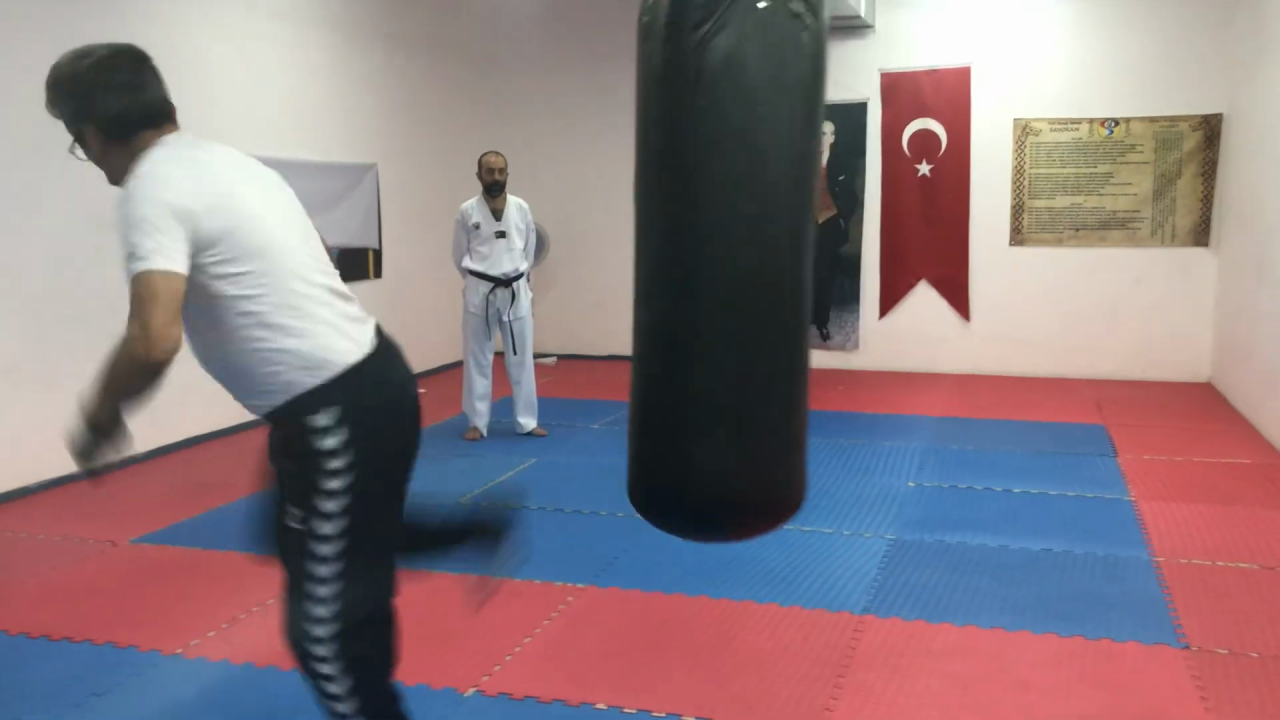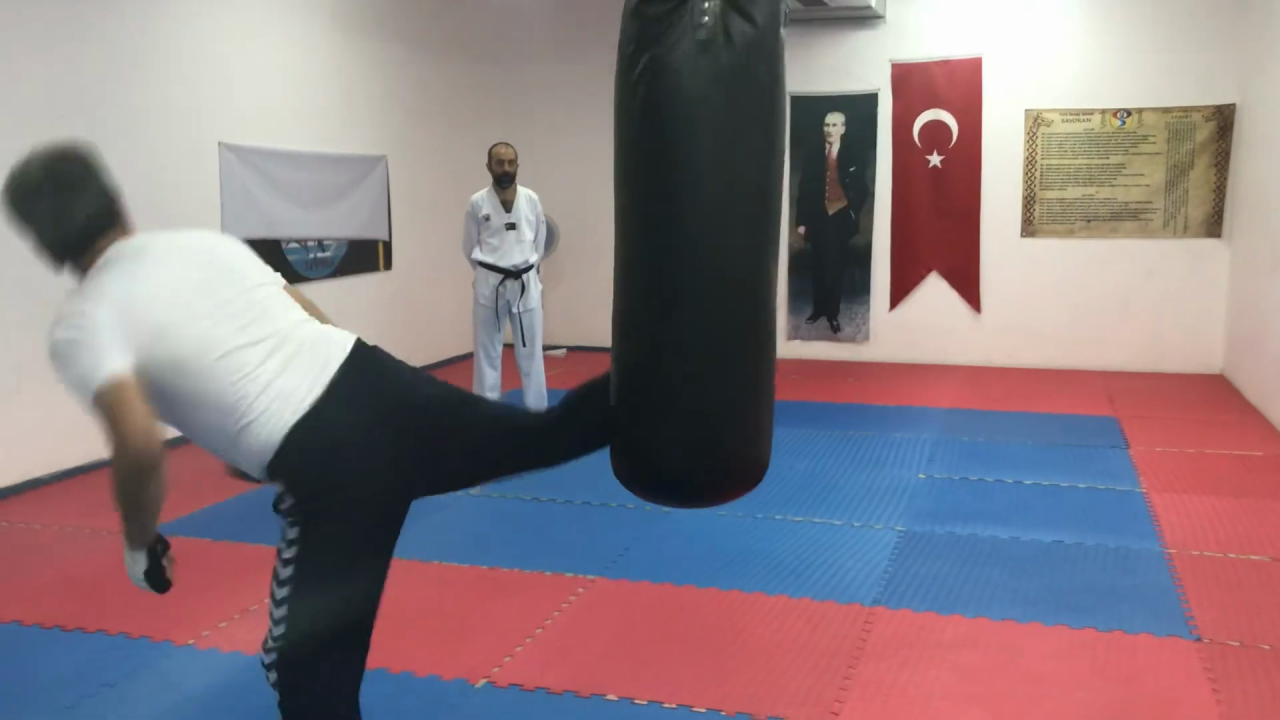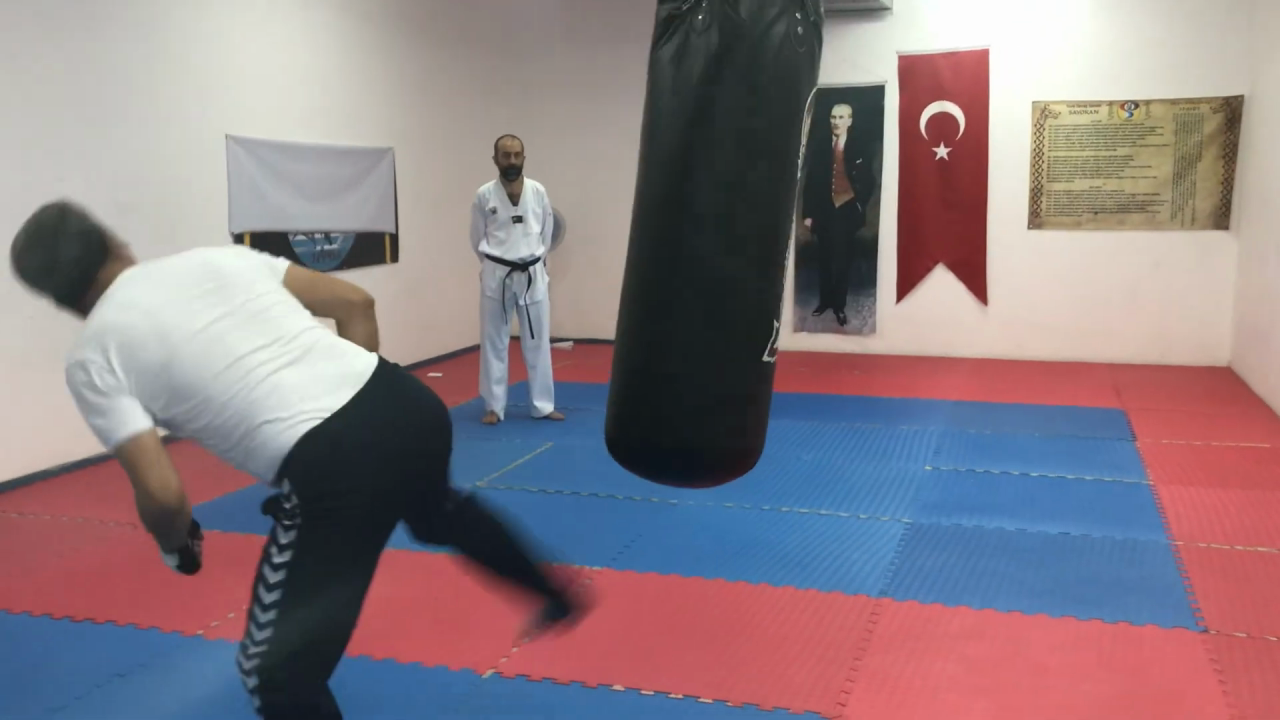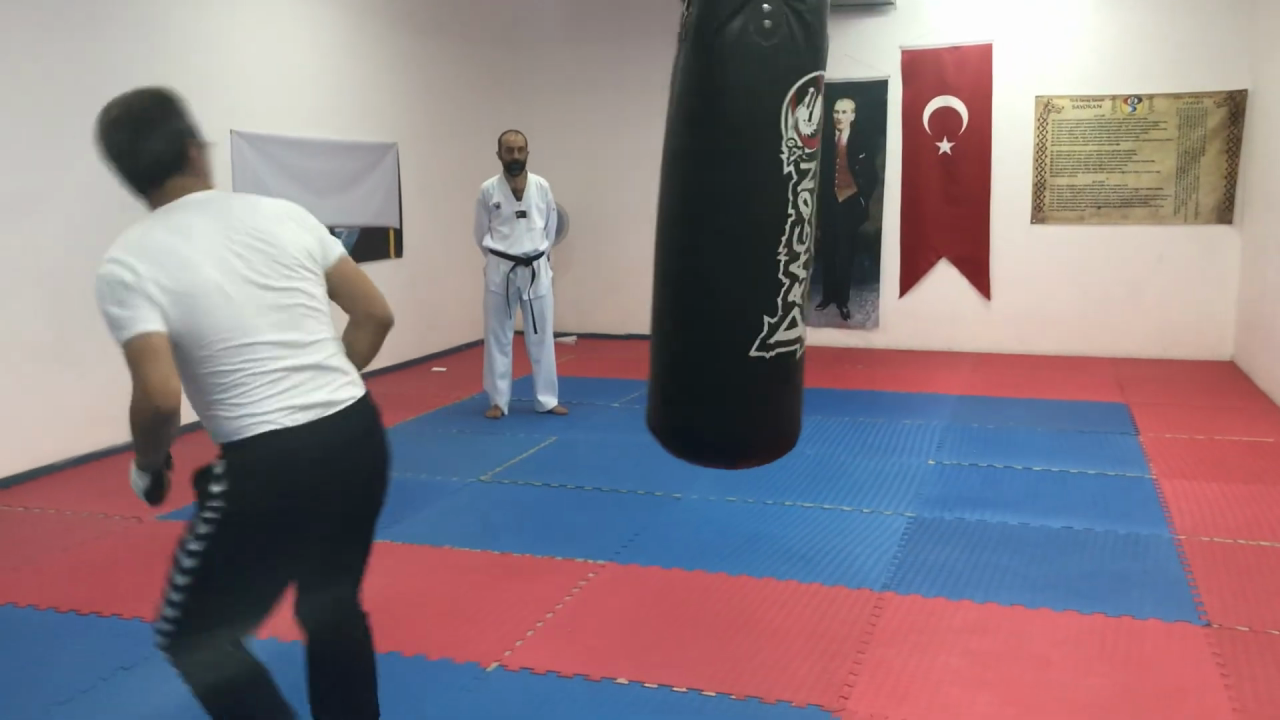
dt=0.2s
person 1, frame 1
left shoulder: (153, 188)
right shoulder: (218, 163)
left elbow: (153, 344)
left wrist: (98, 418)
left hip: (342, 414)
right hip: (355, 389)
left knee: (334, 640)
right knee: (300, 545)
right ankle: (471, 538)
person 1, frame 2
left shoulder: (80, 327)
right shoulder: (209, 246)
left elbow: (140, 445)
left wrist: (141, 545)
left hip: (326, 459)
right hip: (382, 386)
left knee: (307, 664)
right knee: (529, 439)
person 1, frame 3
left shoulder: (91, 358)
right shoulder: (225, 261)
left elbow: (163, 491)
right elbow: (355, 305)
left wrist: (178, 545)
left hip: (329, 476)
right hip: (408, 417)
left knee: (279, 668)
right knee: (438, 512)
right ankle: (552, 594)
person 1, frame 4
left shoulder: (128, 264)
right shoulder: (282, 214)
left elbow: (157, 398)
right elbow: (377, 316)
left wrist: (149, 465)
left hip: (262, 464)
right hip: (356, 435)
left knee: (193, 631)
right knee: (332, 605)
person 2, frame 1
left shoulder: (521, 208)
right shoulder: (467, 211)
left elbow: (528, 252)
right elbow: (461, 255)
left wrist: (516, 280)
right wrist: (482, 283)
left hip: (515, 293)
right hip: (481, 294)
left knee: (521, 359)
right knee: (477, 360)
left ankle: (527, 421)
right ankle: (477, 423)
person 2, frame 2
left shoulder: (531, 200)
right shoulder: (477, 203)
left elbow: (539, 240)
right elbow: (470, 245)
left wrist: (525, 267)
right wrist: (487, 272)
left hip: (525, 282)
right hip: (490, 284)
left knee: (531, 349)
right knee: (488, 349)
left ankle: (536, 410)
person 2, frame 3
left shoulder: (538, 192)
right shoulder: (484, 195)
left elbow: (546, 234)
right elbow: (477, 239)
left wrist: (533, 261)
right wrist: (498, 265)
left hip: (532, 275)
right hip: (497, 276)
left knee: (538, 342)
right knee: (494, 343)
left ankle: (543, 405)
right ankle: (494, 406)
person 2, frame 4
left shoulder: (542, 187)
right shoulder: (488, 190)
left elbow: (550, 228)
right elbow: (481, 234)
left wrist: (536, 255)
right wrist: (501, 259)
left hip: (536, 270)
right hip: (500, 271)
left knee: (541, 336)
right knee: (498, 337)
left ankle: (547, 399)
right ankle: (498, 401)
person 3, frame 1
left shoulder: (841, 167)
left elbow: (851, 199)
left wrist: (842, 222)
left hip: (831, 229)
left knee: (826, 276)
left ankle: (822, 322)
right ankle: (809, 318)
person 3, frame 2
left shoulder: (852, 157)
right shoulder: (813, 158)
left elbow: (862, 190)
right elbow: (803, 192)
left wrist: (852, 213)
right wrist: (801, 221)
left hip: (840, 221)
right hip: (818, 221)
left knee: (836, 269)
right knee: (818, 268)
left ankle: (833, 313)
right ankle: (818, 309)
person 3, frame 3
left shoulder: (858, 150)
right shoulder: (820, 150)
left elbow: (868, 182)
right elbow: (810, 183)
left wrist: (859, 206)
right wrist: (808, 213)
left hip: (847, 213)
right hip: (824, 213)
left knee: (843, 261)
right knee: (825, 260)
left ankle: (839, 305)
right ankle: (825, 301)
person 3, frame 4
left shoulder: (861, 145)
left elbow: (871, 178)
left wrist: (863, 201)
left hip: (850, 208)
right hip: (829, 208)
left knee: (846, 256)
right knee: (828, 255)
left ankle: (843, 300)
right ankle: (828, 295)
